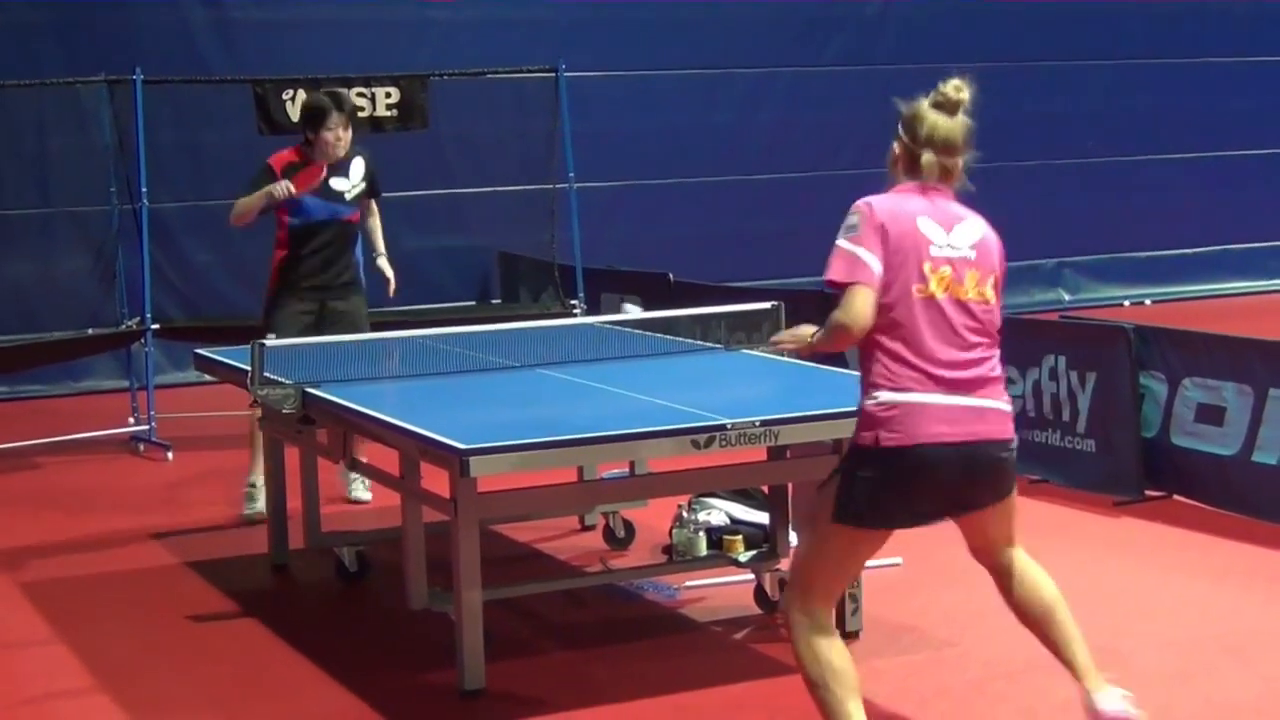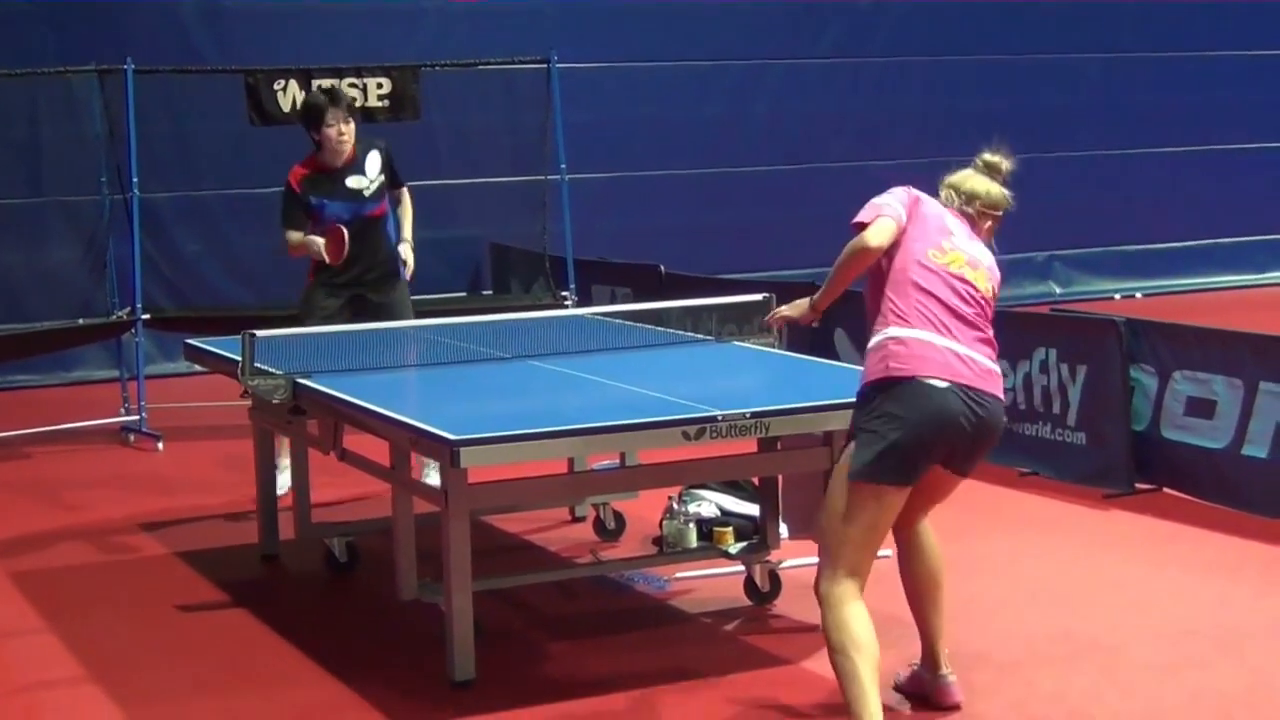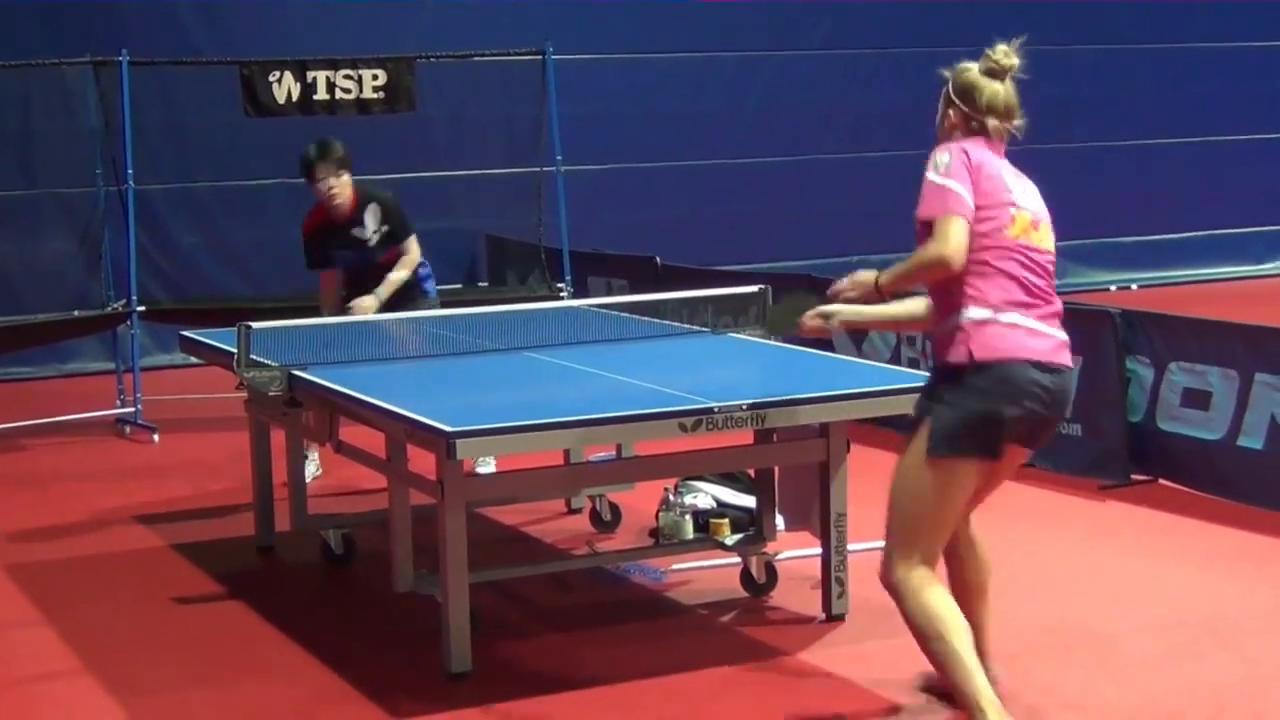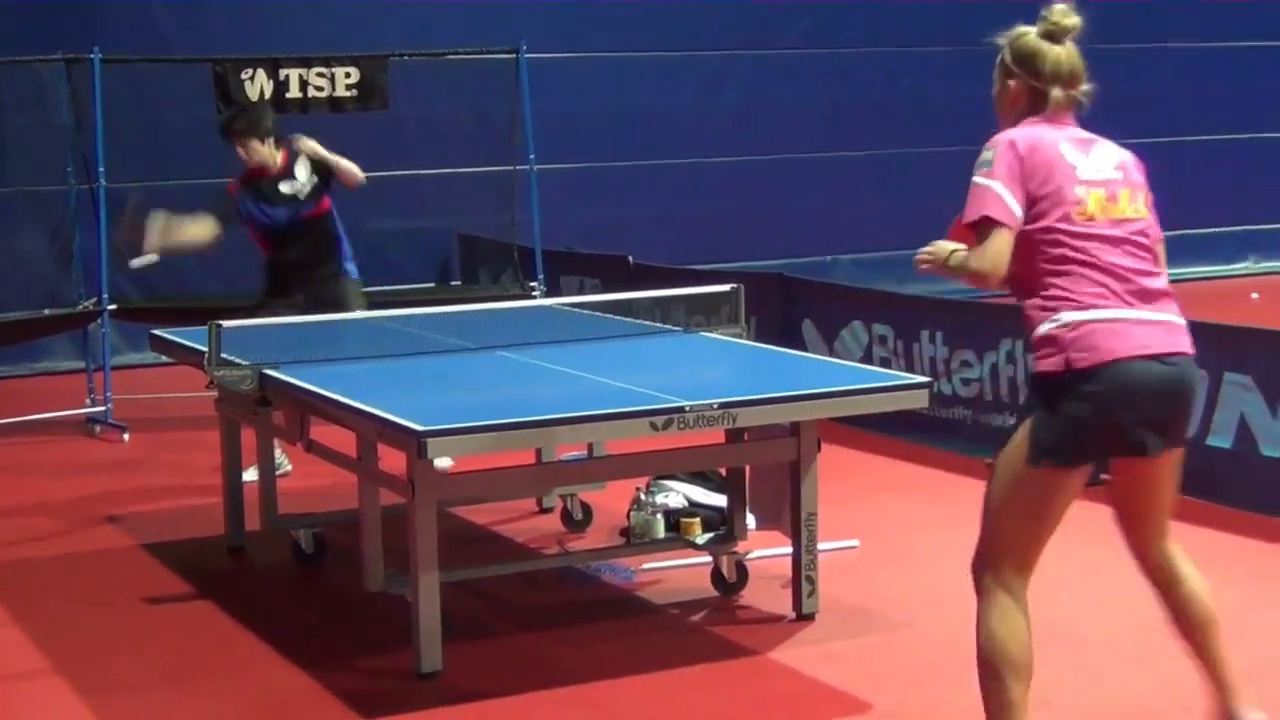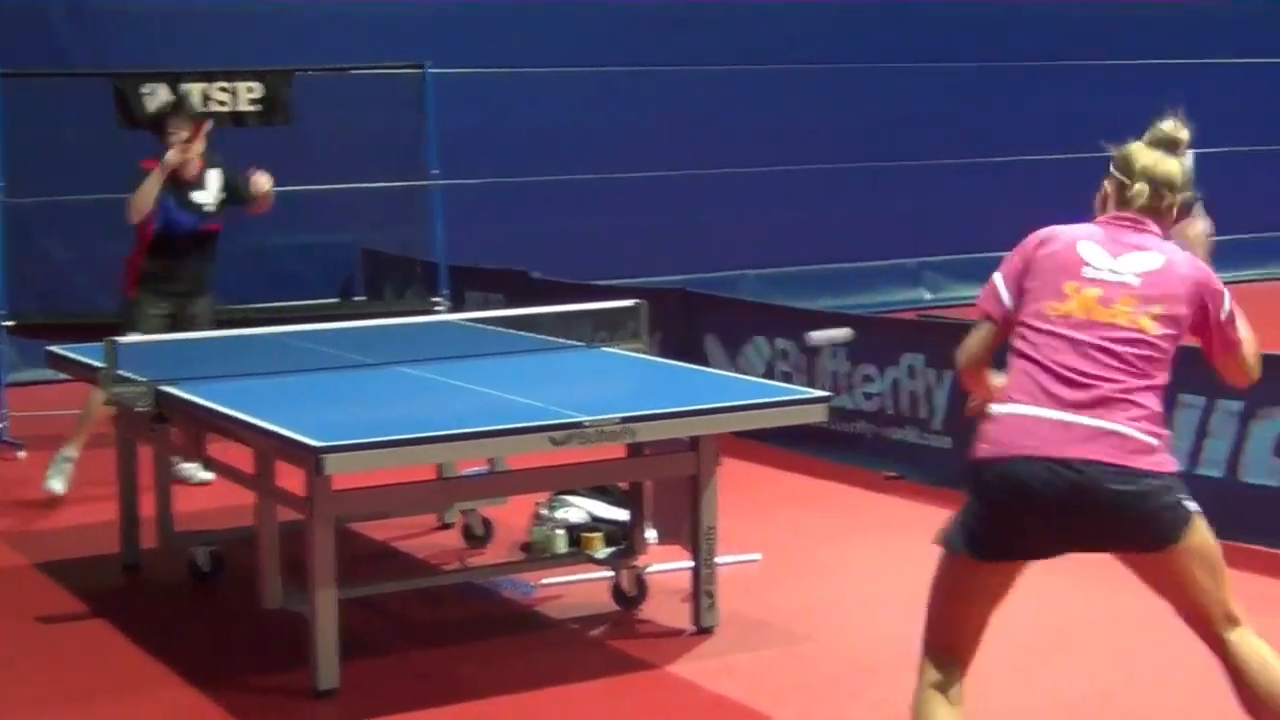
dt=0.4s
person 1, frame 1
left shoulder: (875, 213)
right shoulder: (981, 232)
left elbow: (854, 321)
left wrist: (816, 340)
left hip: (900, 443)
right hip: (988, 437)
left knee: (806, 604)
right knee: (1004, 555)
person 1, frame 2
left shoulder: (907, 199)
right shoulder: (985, 257)
left elbow: (872, 243)
left wrist: (815, 304)
left hip: (913, 389)
right hip: (983, 403)
left knee: (839, 582)
right knee: (906, 515)
right ankle: (934, 672)
person 1, frame 3
left shoulder: (953, 160)
right shoulder: (1020, 186)
left elbow: (947, 256)
left wrist: (874, 282)
right wrist: (851, 318)
left hip: (988, 372)
right hip: (1048, 376)
left knee: (907, 568)
right knee: (942, 520)
person 1, frame 4
left shoulder: (1013, 148)
right shoulder: (1122, 159)
left elbow: (990, 270)
left wrist: (956, 256)
left hip: (1084, 373)
right hip: (1165, 363)
left knee: (997, 575)
right knee: (1153, 544)
person 1, frame 5
left shoulder: (1046, 243)
right shoulder: (1191, 273)
left elbow: (969, 359)
left wrist: (988, 392)
left hip: (1012, 466)
right hip: (1128, 472)
left knee: (940, 667)
right knee: (1225, 627)
person 2, frame 1
left shoulder: (359, 164)
right shoulder: (282, 167)
left elbow: (369, 209)
right elbow: (237, 218)
left wrist: (381, 256)
right wrist: (269, 194)
left hip: (345, 288)
right hip: (292, 291)
left ankle: (351, 469)
right ankle: (256, 482)
person 2, frame 2
left shoulder: (377, 155)
right shoulder: (300, 180)
left elbow: (402, 197)
right elbow: (291, 240)
left wrist: (406, 241)
right wrist: (309, 244)
left hip: (384, 279)
right hip: (330, 285)
left ankle: (425, 457)
right ankle: (285, 462)
person 2, frame 3
left shoulder: (379, 204)
right shoulder: (315, 227)
left elbow: (412, 255)
right elbow: (330, 280)
left wrist: (374, 299)
left hip: (410, 294)
right hip: (364, 298)
right ankle: (311, 456)
person 2, frame 4
left shoulder: (308, 160)
right shoulder: (243, 187)
left elbow: (357, 178)
right elbow: (207, 229)
left wrist: (322, 155)
right wrist: (166, 234)
left hip: (334, 277)
right hip: (284, 288)
right ankle: (274, 455)
person 2, frame 5
left shoulder: (215, 173)
right shoulder: (155, 172)
left elbow: (258, 205)
right elbow: (136, 216)
left wrist: (262, 190)
right wrist: (163, 169)
left hip: (194, 291)
right hip: (149, 289)
left ankle: (179, 456)
right ankle: (69, 454)
